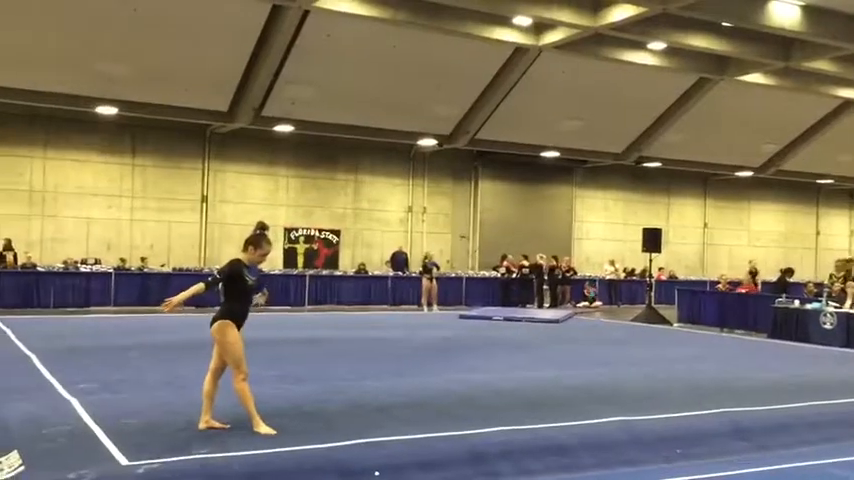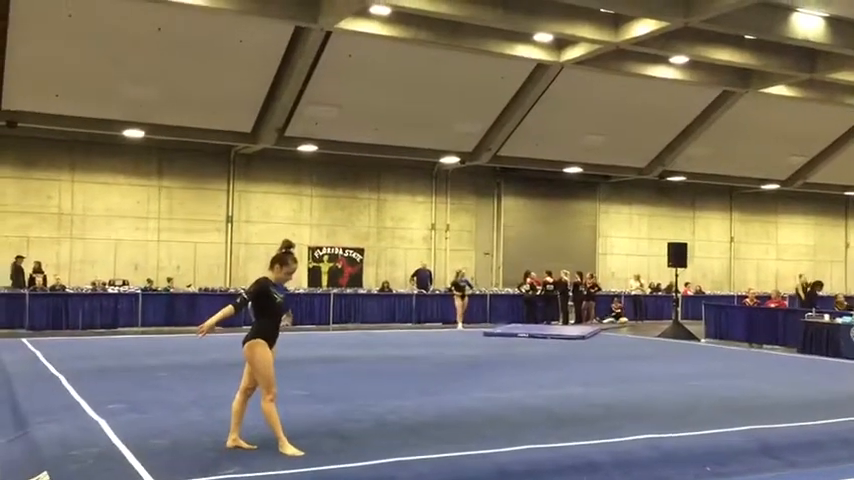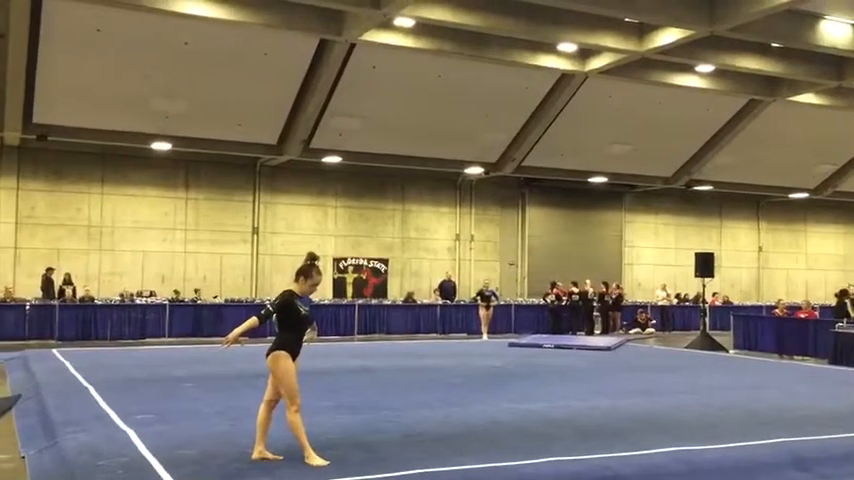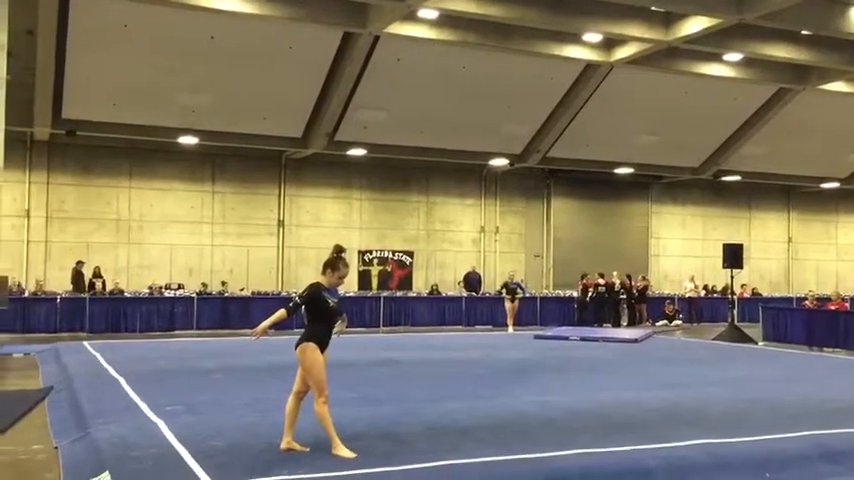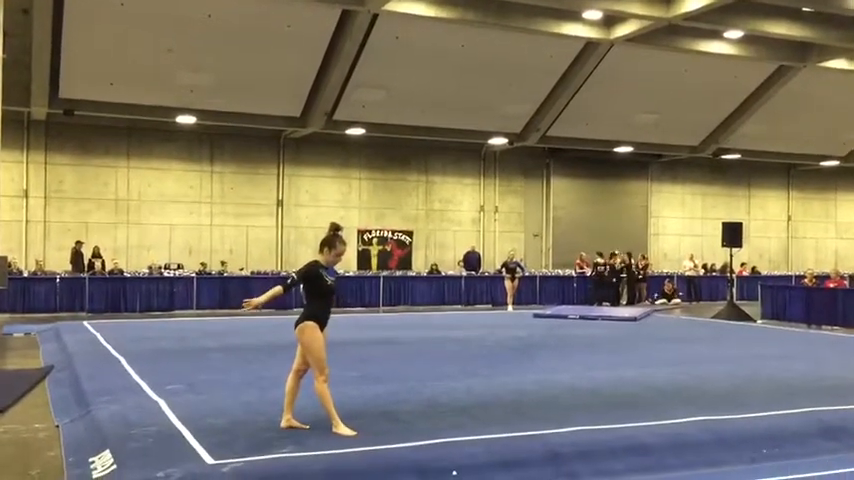
dt=1s
person 1, frame 1
left shoulder: (252, 270)
right shoulder: (234, 267)
right elbow: (209, 283)
left wrist: (260, 296)
right wrist: (182, 296)
left hip: (233, 324)
right hip: (225, 323)
left knee: (215, 371)
right knee: (241, 373)
left ankle: (206, 419)
right ankle: (257, 422)
person 1, frame 2
left shoulder: (278, 288)
right shoulder: (262, 285)
right elbow: (238, 304)
right wrist: (213, 320)
left hip: (266, 343)
right hip: (257, 343)
left knee: (246, 390)
right knee: (269, 394)
left ankle: (233, 438)
right ankle: (283, 443)
person 1, frame 3
left shoulder: (302, 300)
right shoulder: (287, 298)
right elbow: (262, 316)
left wrist: (311, 329)
right wrist: (238, 331)
left hip: (289, 355)
right hip: (280, 354)
left knee: (270, 401)
right knee: (294, 405)
left ankle: (259, 449)
right ankle: (308, 453)
person 1, frame 4
left shoulder: (332, 292)
right shoulder: (314, 290)
right elbow: (290, 308)
left wrist: (342, 322)
right wrist: (266, 323)
left hip: (319, 347)
right hip: (309, 346)
left knee: (299, 392)
right knee: (321, 396)
left ankle: (287, 440)
right ankle: (336, 445)
person 1, frame 5
left shoulder: (330, 271)
right shoulder: (313, 268)
right elbow: (287, 285)
right wrist: (262, 299)
left hip: (317, 325)
right hip: (309, 324)
left knee: (299, 370)
right knee: (322, 374)
left ankle: (287, 418)
right ankle: (336, 423)
